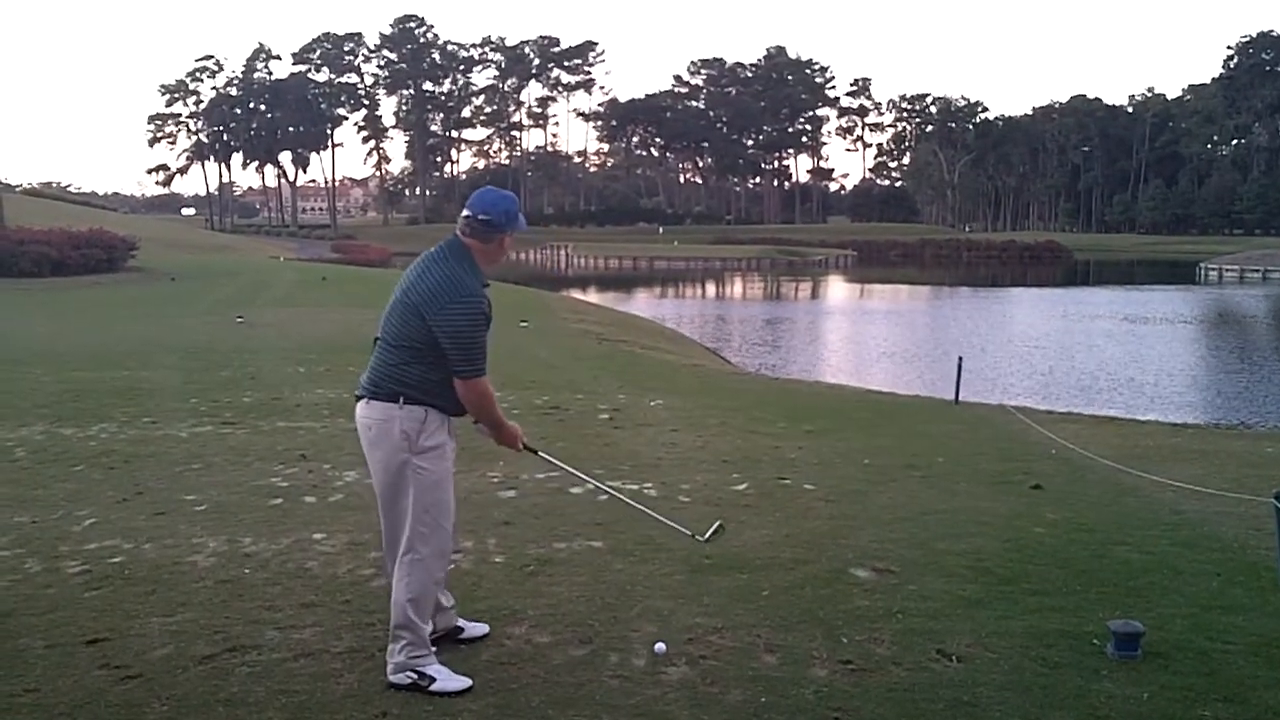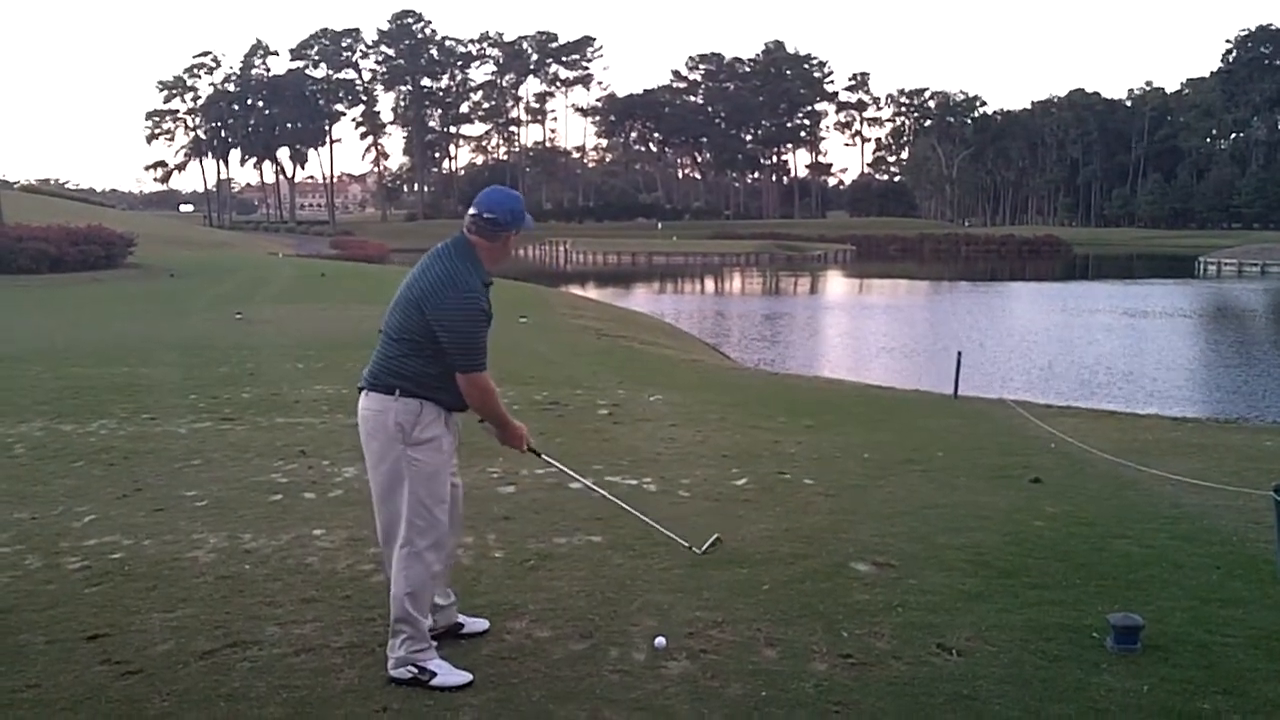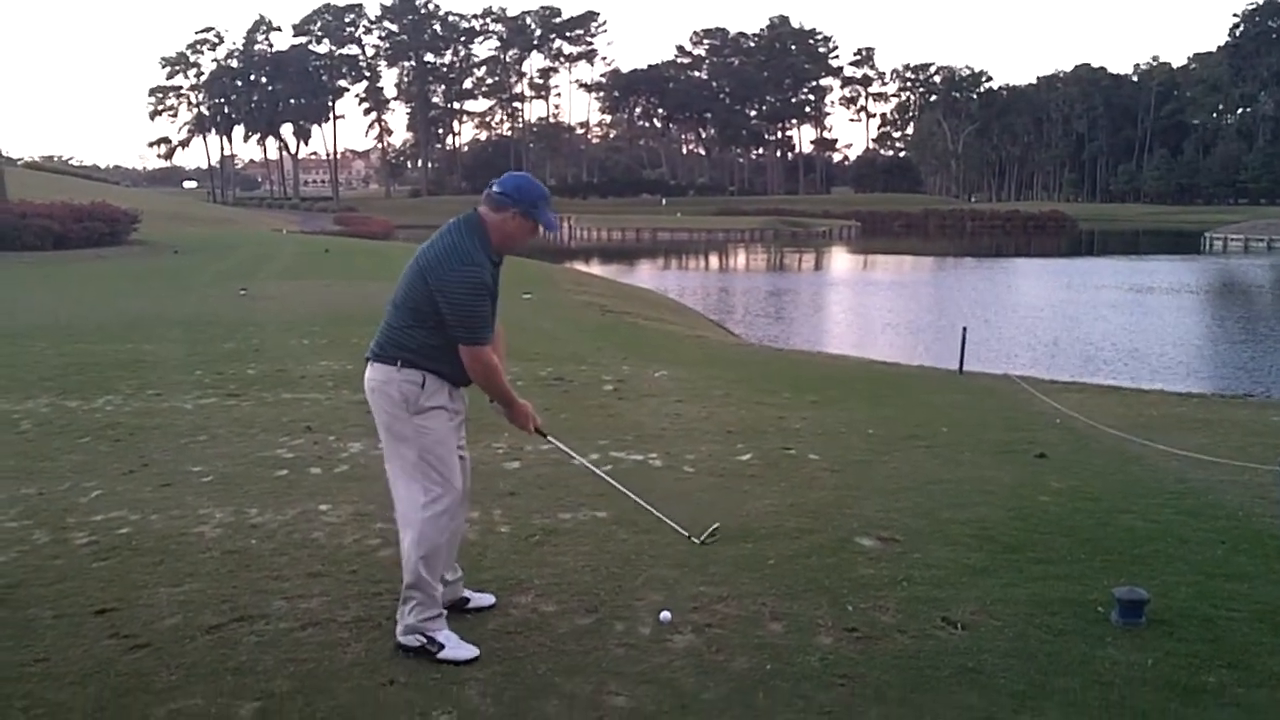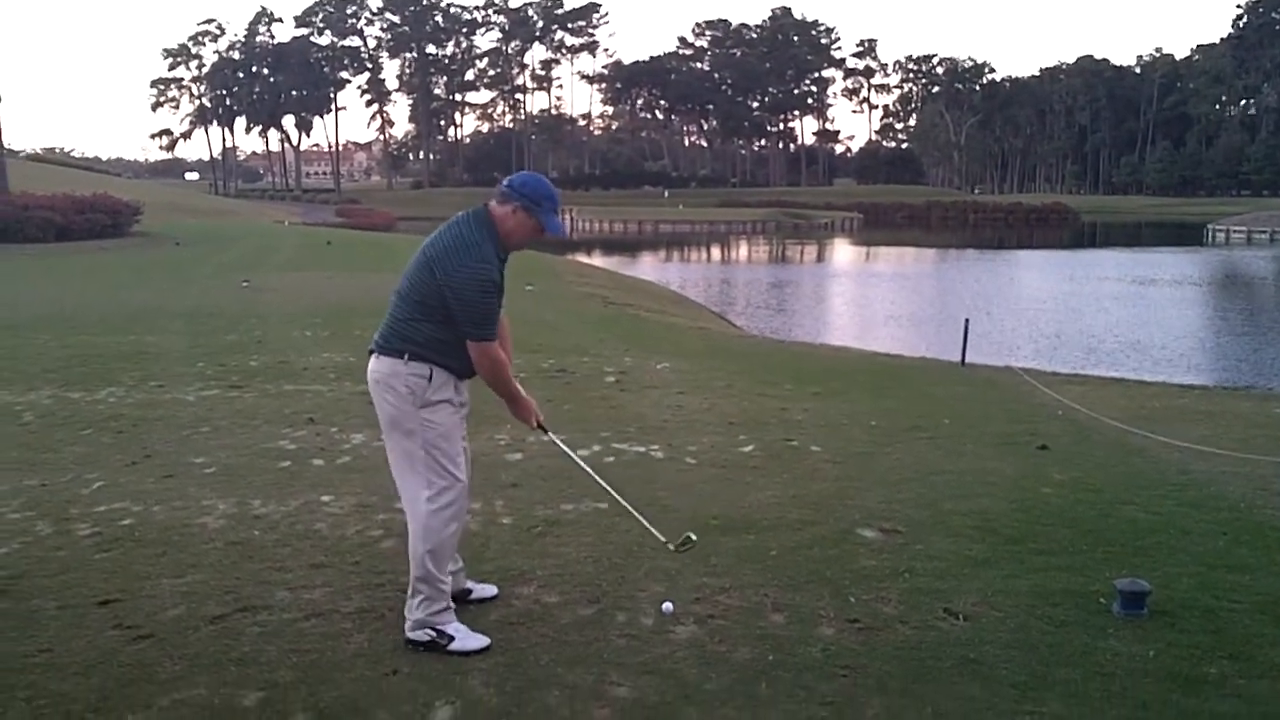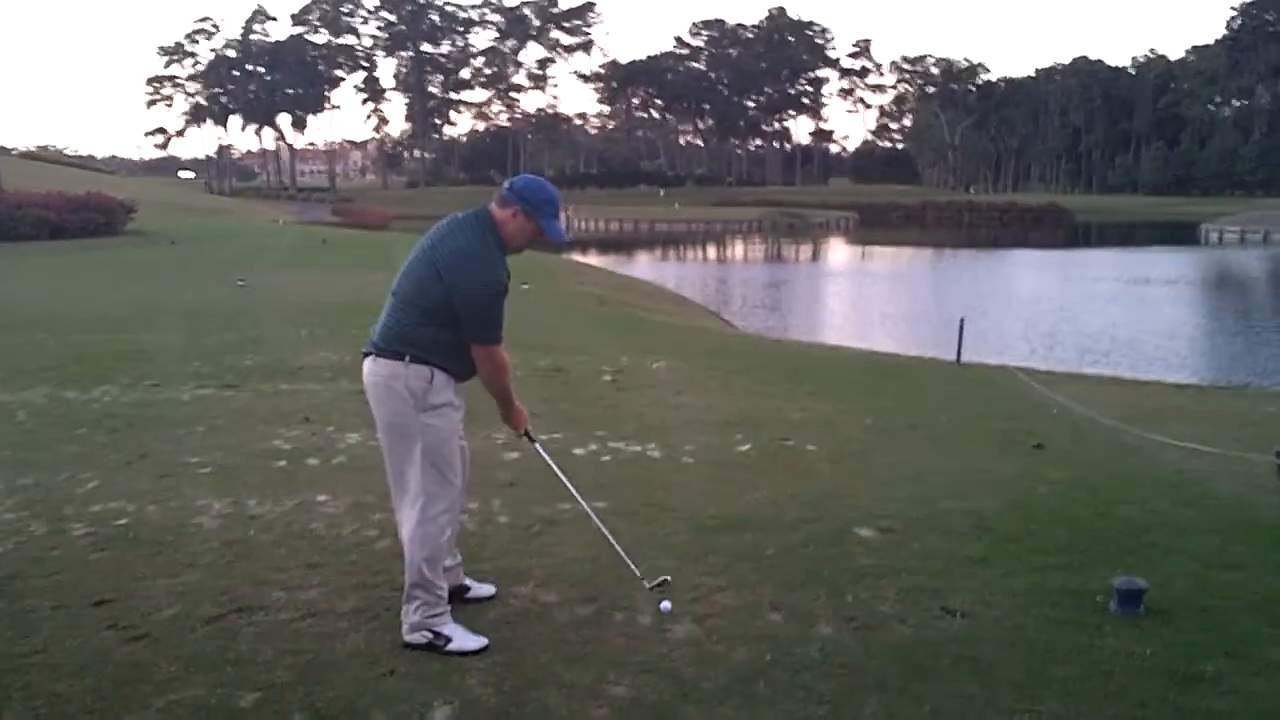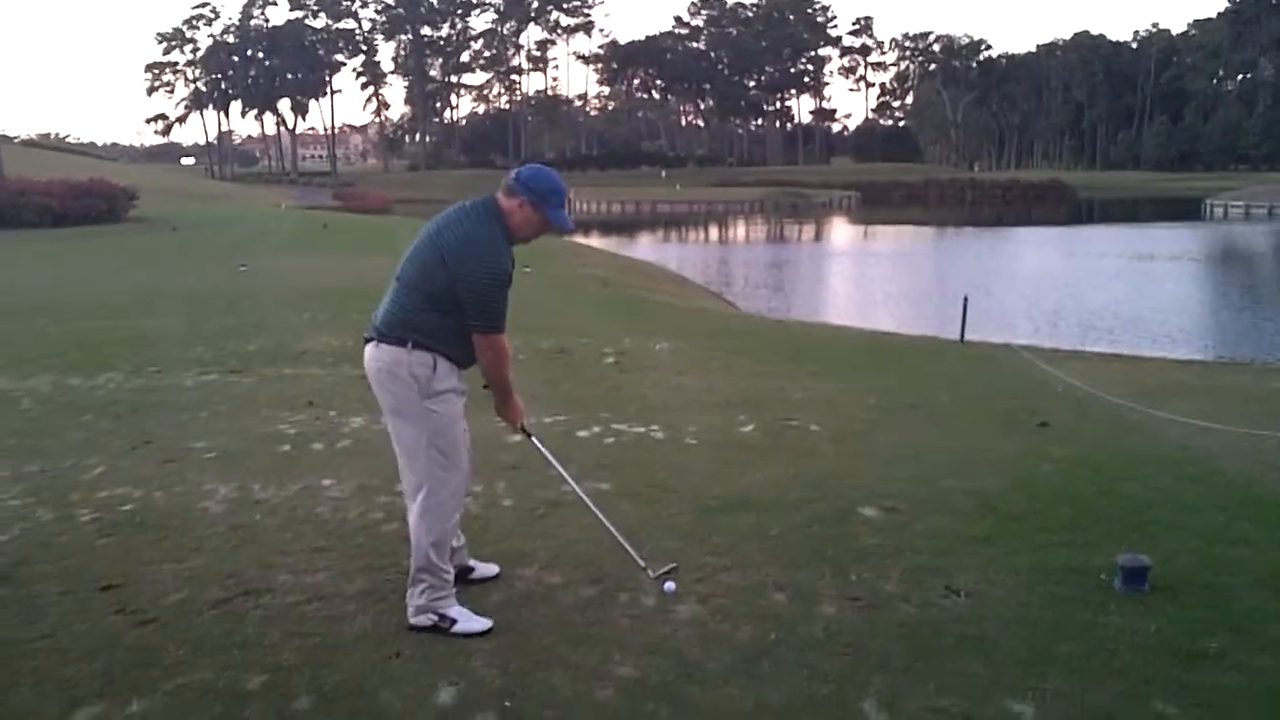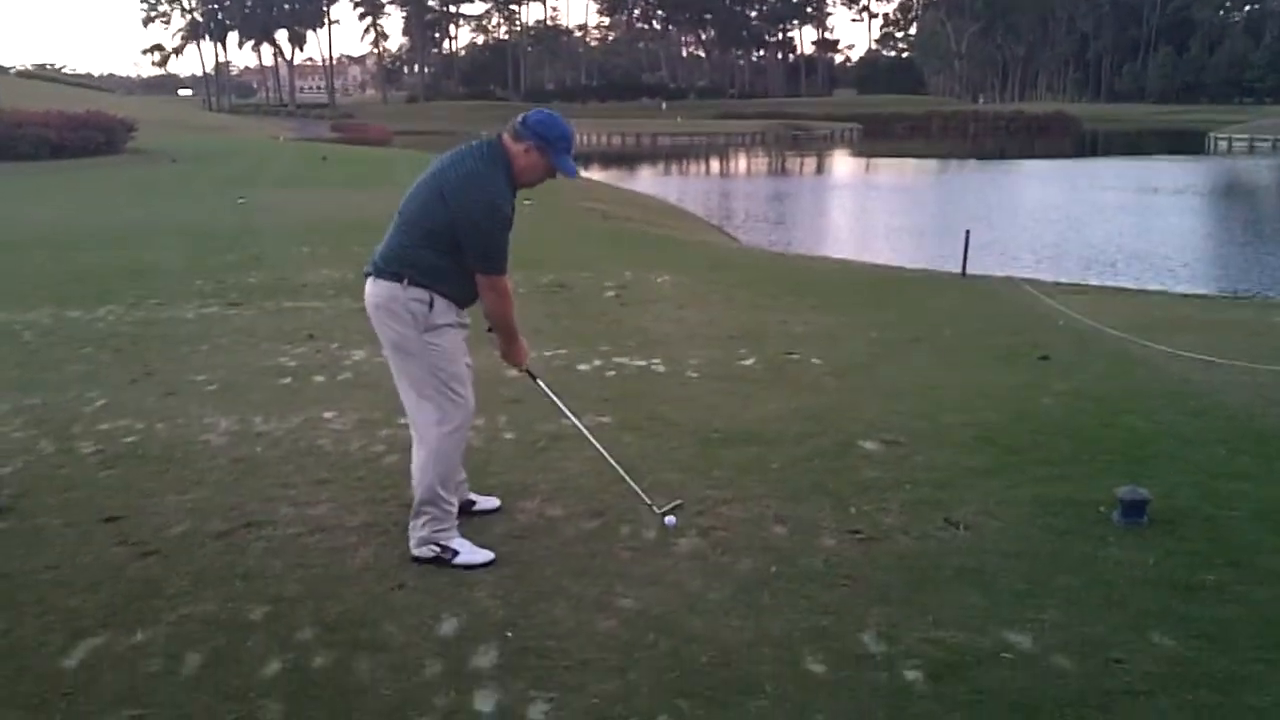
dt=0.2s
person 1, frame 1
left shoulder: (441, 262)
right shoulder: (462, 294)
right elbow: (471, 386)
left wrist: (490, 420)
right wrist: (502, 429)
left hip: (405, 411)
right hip: (406, 420)
left knee: (433, 527)
right knee: (421, 539)
left ankle: (437, 619)
right ankle: (409, 662)
person 1, frame 2
left shoulder: (451, 260)
right shoulder: (461, 289)
left elbow: (463, 367)
right elbow: (472, 381)
left wrist: (496, 416)
right wrist: (507, 427)
left hip: (416, 407)
right hip: (405, 413)
left knee: (441, 518)
right knee: (419, 533)
left ankle: (438, 615)
right ankle: (410, 657)
person 1, frame 3
left shoulder: (472, 242)
right shoulder: (464, 263)
left elbow: (487, 328)
right elbow: (476, 356)
left wrist: (504, 390)
right wrist: (512, 404)
left hip: (431, 380)
right hip: (408, 383)
left knee: (451, 488)
right knee: (434, 497)
left ankle: (445, 588)
right ankle: (420, 624)
person 1, frame 4
left shoulder: (480, 236)
right shoulder: (471, 257)
left elbow: (493, 316)
right elbow: (483, 351)
left wrist: (513, 379)
right wrist: (516, 399)
left hip: (431, 371)
right hip: (412, 375)
left knee: (450, 482)
right knee: (439, 491)
left ankle: (448, 580)
right ankle: (428, 618)
person 1, frame 5
left shoulder: (466, 229)
right shoulder: (479, 262)
right elbow: (488, 354)
left wrist: (504, 391)
right wrist: (509, 407)
left hip: (412, 368)
right hip: (412, 377)
left knee: (449, 478)
right knee: (432, 494)
left ankle: (446, 576)
right ankle: (425, 622)
person 1, frame 6
left shoulder: (471, 217)
right shoulder: (485, 252)
right elbow: (489, 344)
right wrist: (506, 399)
left hip: (406, 351)
right hip: (414, 363)
left knee: (449, 464)
right knee: (439, 478)
left ankle: (450, 558)
right ankle: (430, 604)
person 1, frame 7
left shoulder: (479, 158)
right shoulder: (487, 192)
right elbow: (492, 286)
right wrist: (511, 341)
left hip: (411, 290)
right hip: (412, 299)
left knee: (447, 402)
right knee: (447, 411)
left ankle: (451, 493)
right ankle: (433, 534)
